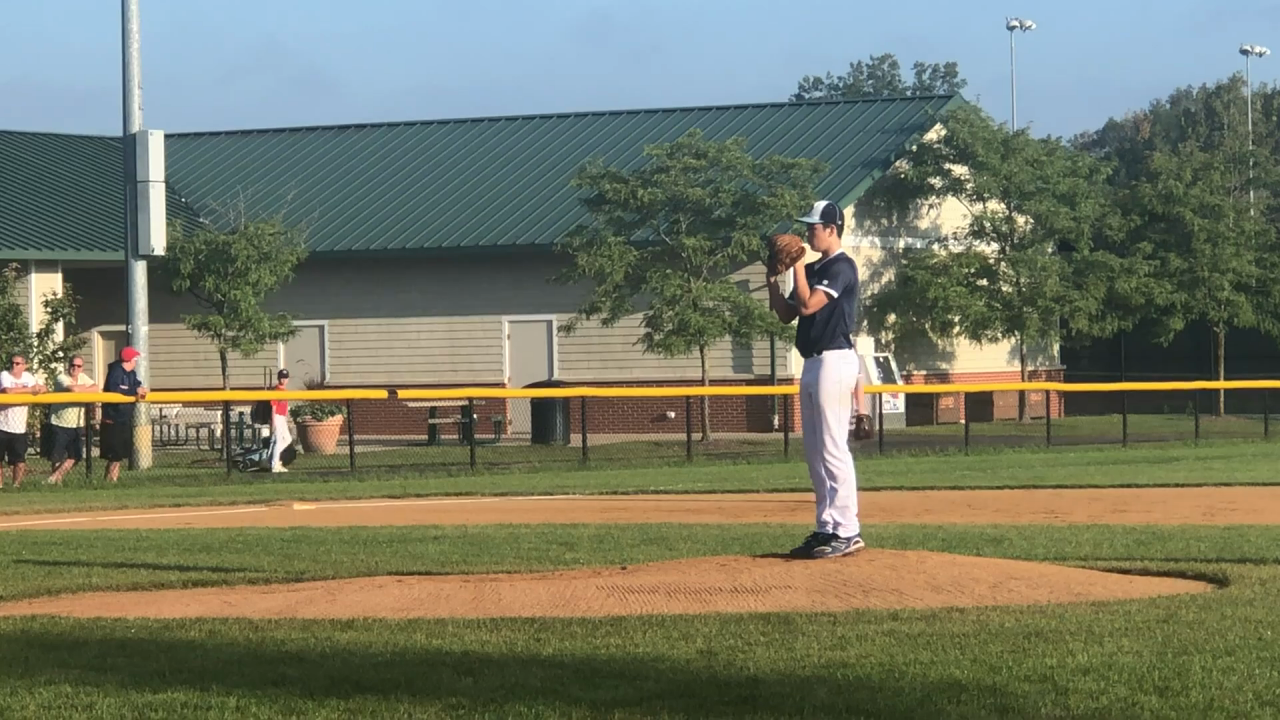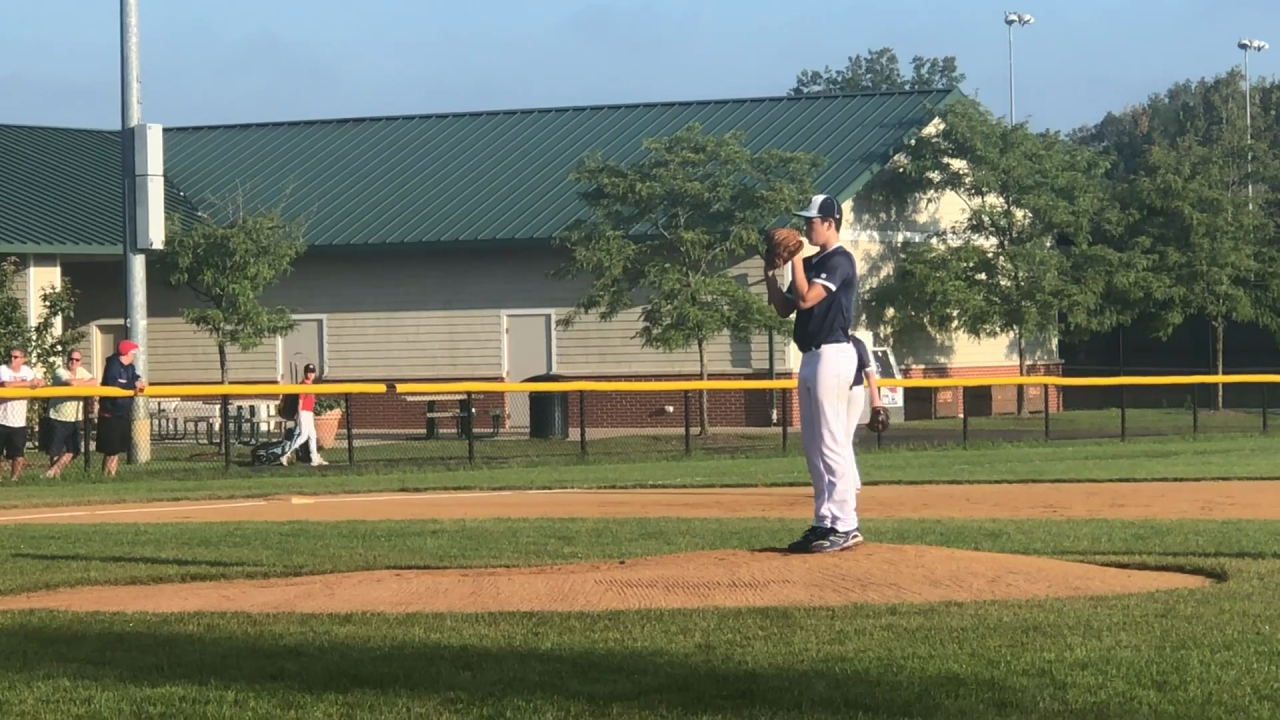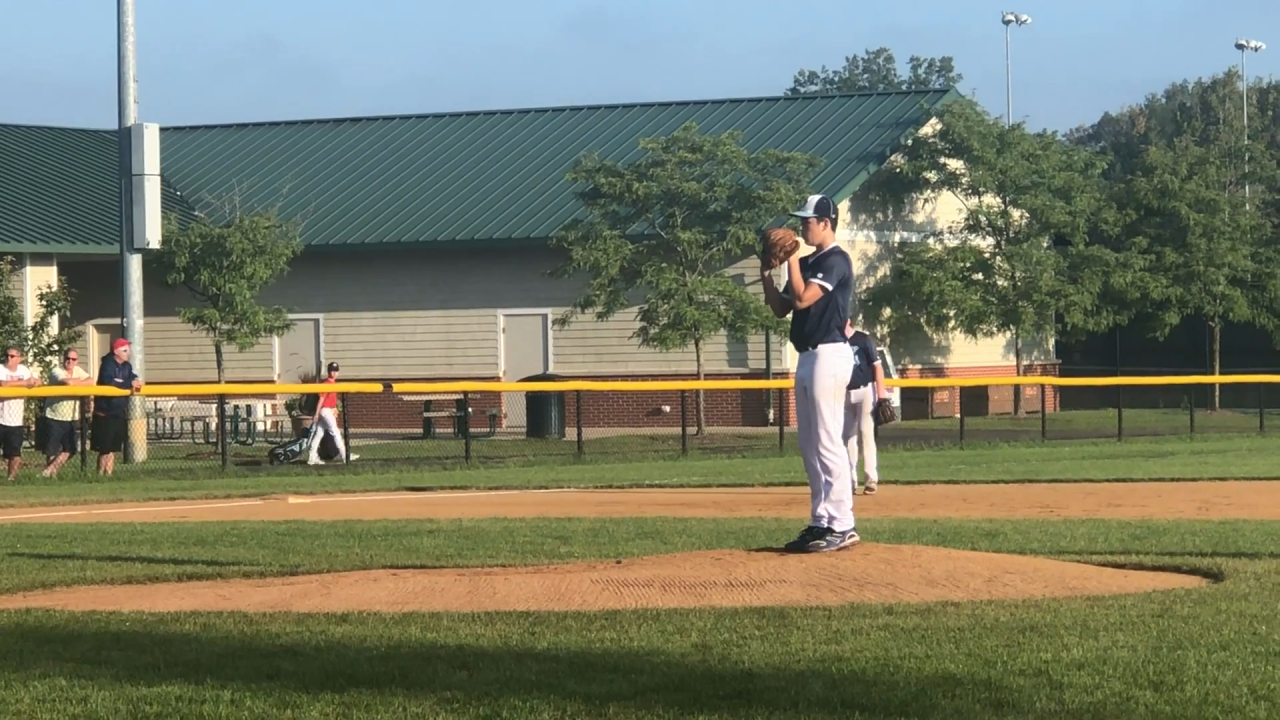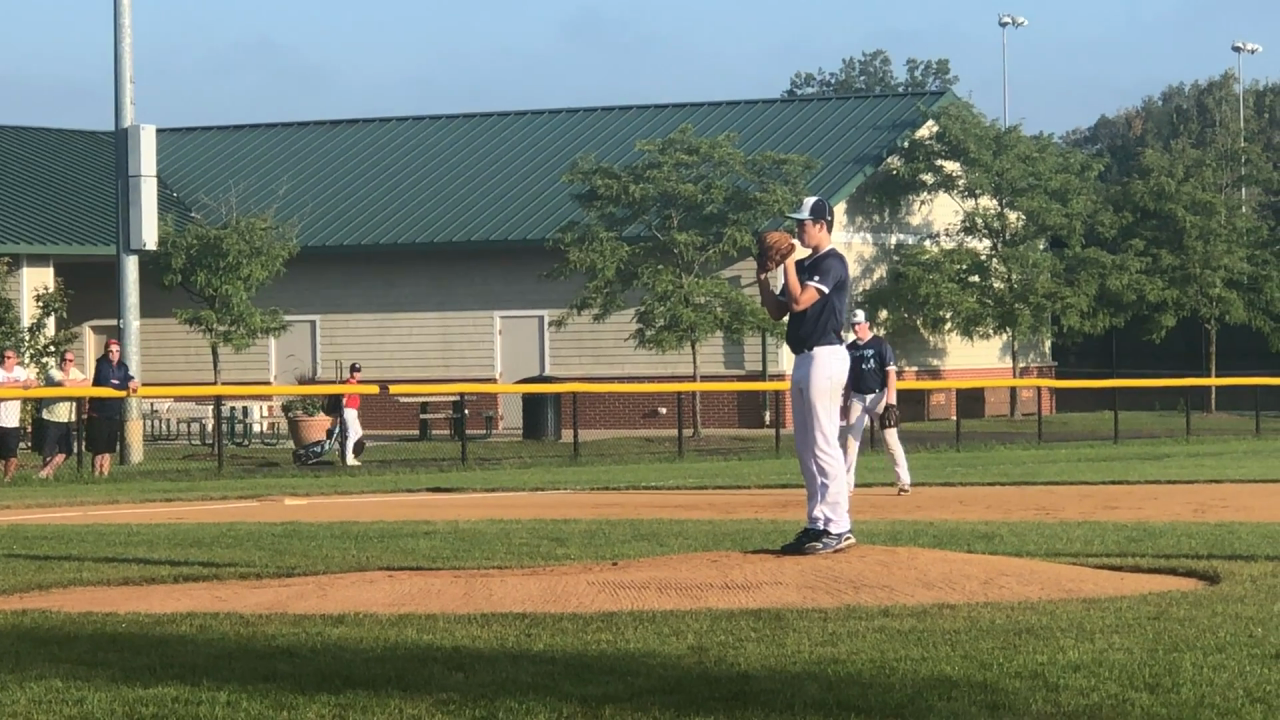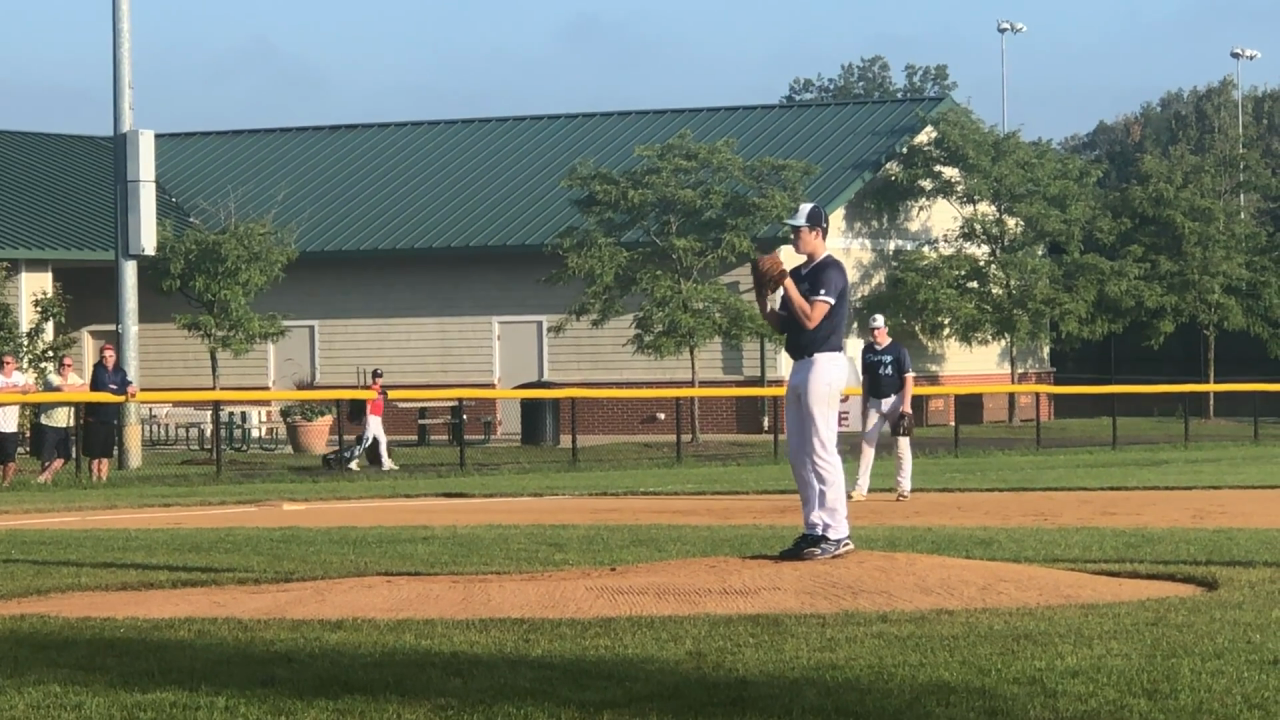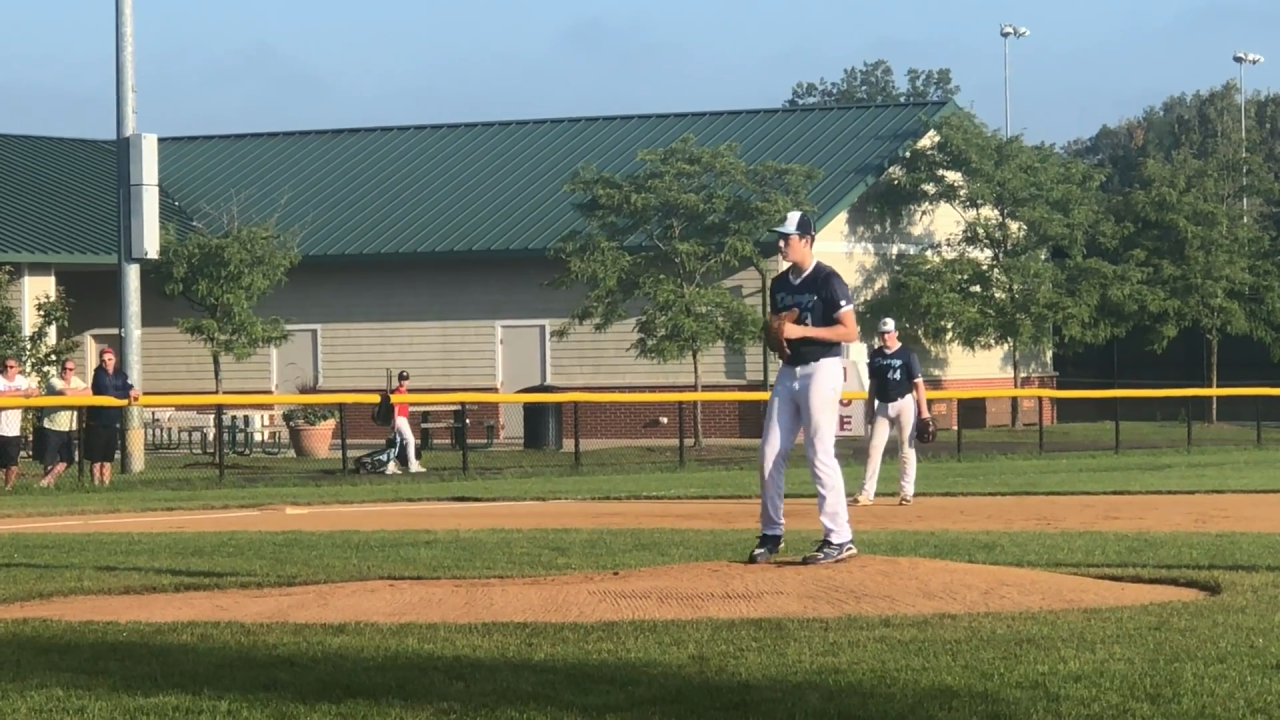
dt=0.3s
person 1, frame 1
left shoulder: (842, 267)
right shoulder: (814, 269)
left elbow: (807, 305)
right elbow: (786, 314)
left wrist: (797, 264)
right wrist: (772, 276)
left hip: (833, 362)
right hip: (813, 364)
left knee: (833, 448)
right knee: (814, 450)
left ankle: (847, 531)
right ankle: (826, 527)
person 1, frame 2
left shoulder: (839, 260)
right shoulder: (811, 263)
left elbow: (805, 299)
right elbow: (784, 308)
left wrist: (795, 258)
right wrist: (770, 271)
left hip: (831, 357)
right hip: (810, 358)
left knee: (831, 442)
right knee: (812, 445)
left ankle: (845, 527)
right ankle: (824, 522)
person 1, frame 3
left shoulder: (836, 260)
right shoulder: (808, 262)
left elbow: (802, 299)
right elbow: (780, 308)
left wrist: (791, 258)
right wrist: (767, 270)
left hip: (828, 356)
right hip: (807, 357)
left knee: (827, 443)
right knee: (809, 445)
left ankle: (842, 525)
right ankle: (821, 522)
person 1, frame 4
left shoulder: (832, 262)
right shoulder: (803, 265)
left elbow: (799, 302)
right elbow: (777, 311)
left wrist: (787, 261)
right wrist: (763, 274)
left hip: (824, 359)
right hip: (804, 360)
left knee: (824, 444)
right knee: (806, 448)
left ankle: (839, 528)
right ankle: (818, 524)
person 1, frame 5
left shoulder: (830, 271)
right shoulder: (799, 273)
left elbow: (810, 319)
right elbow: (781, 326)
left wrist: (786, 281)
right wrist: (762, 294)
left hip: (822, 366)
right hip: (800, 367)
left knee: (821, 452)
right knee: (799, 454)
left ankle: (837, 535)
right ankle: (814, 531)
person 1, frame 6
left shoulder: (827, 280)
right shoulder: (779, 283)
left elbow: (849, 331)
left wrist: (802, 331)
right wrist: (776, 337)
left hip: (821, 372)
right hip: (787, 373)
left knee: (820, 456)
right knee: (771, 453)
left ankle: (840, 539)
right ankle: (771, 533)
